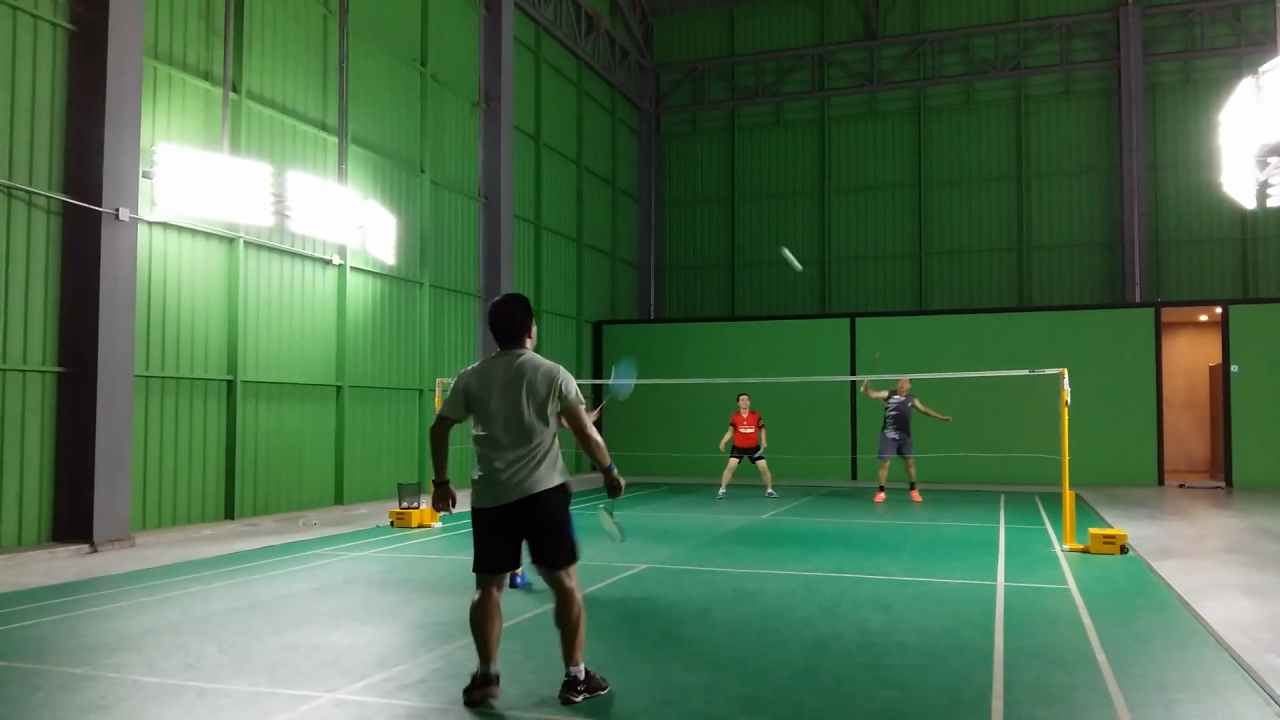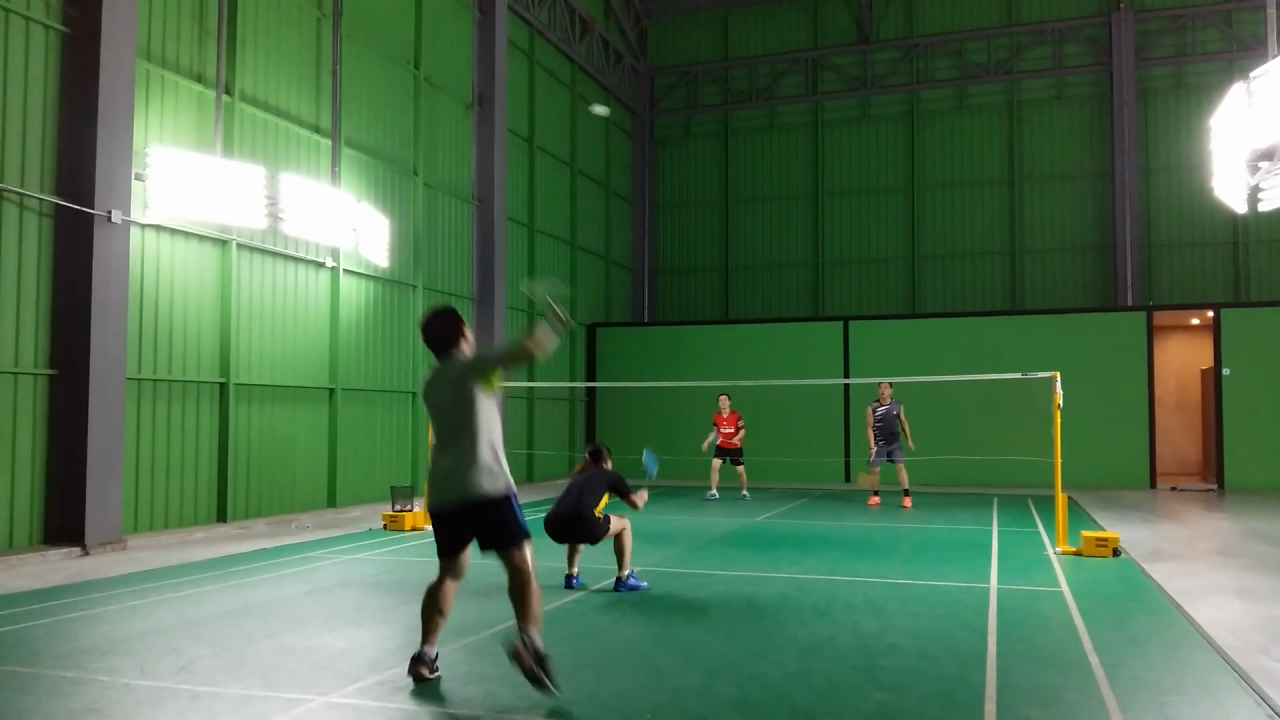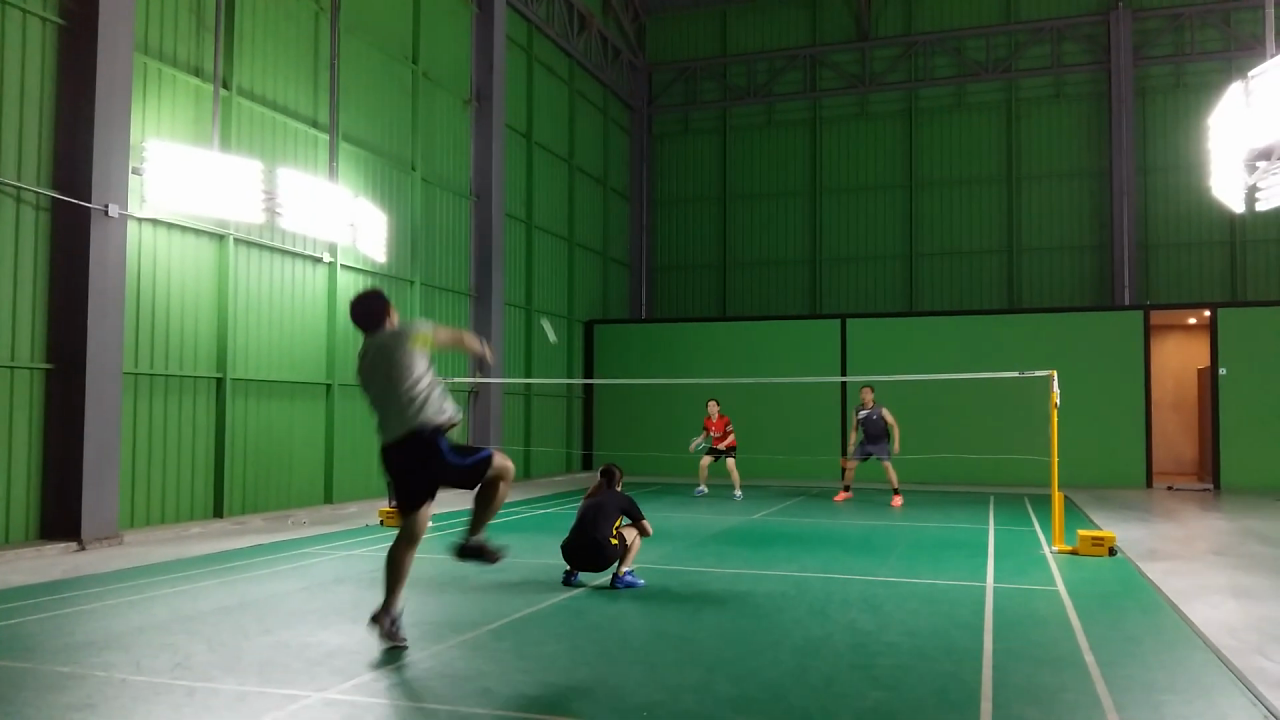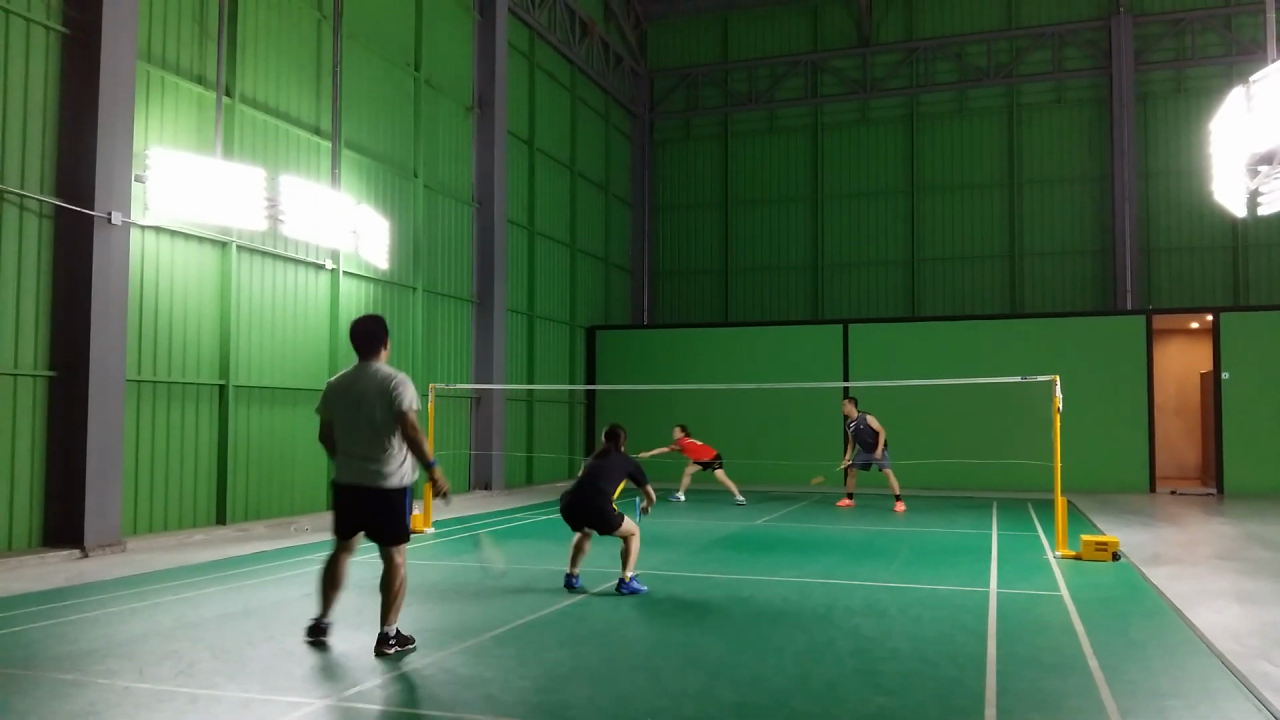
dt=0.4s
person 1, frame 1
left shoulder: (470, 379)
right shoulder: (553, 374)
left elbow: (439, 430)
right elbow: (585, 431)
left wrist: (440, 482)
right wrist: (610, 471)
left hip: (490, 498)
right hip: (541, 492)
left knee: (488, 589)
right knee: (566, 584)
left ankle: (486, 675)
right ankle: (576, 677)
person 1, frame 2
left shoulder: (433, 384)
right shoulder: (468, 369)
right elbow: (528, 352)
right wrist: (548, 331)
left hip: (443, 496)
right hip: (485, 494)
left knee: (451, 573)
right knee: (522, 567)
left ankle: (425, 655)
right ankle: (529, 645)
person 1, frame 3
left shoulder: (364, 361)
right shoulder: (405, 335)
right elbow: (456, 337)
right wrist: (480, 347)
left hip: (395, 451)
right hip: (425, 439)
left knee: (412, 531)
right knee: (502, 469)
left ankle: (389, 615)
right ankle: (474, 538)
person 1, frame 4
left shoulder: (336, 385)
right shoulder: (397, 382)
left elbow: (325, 436)
right elbow: (411, 432)
right wrist: (434, 472)
left hip: (347, 481)
right hip: (389, 483)
left knee: (342, 552)
right knee: (395, 560)
left ankle: (321, 622)
right ankle: (388, 633)
